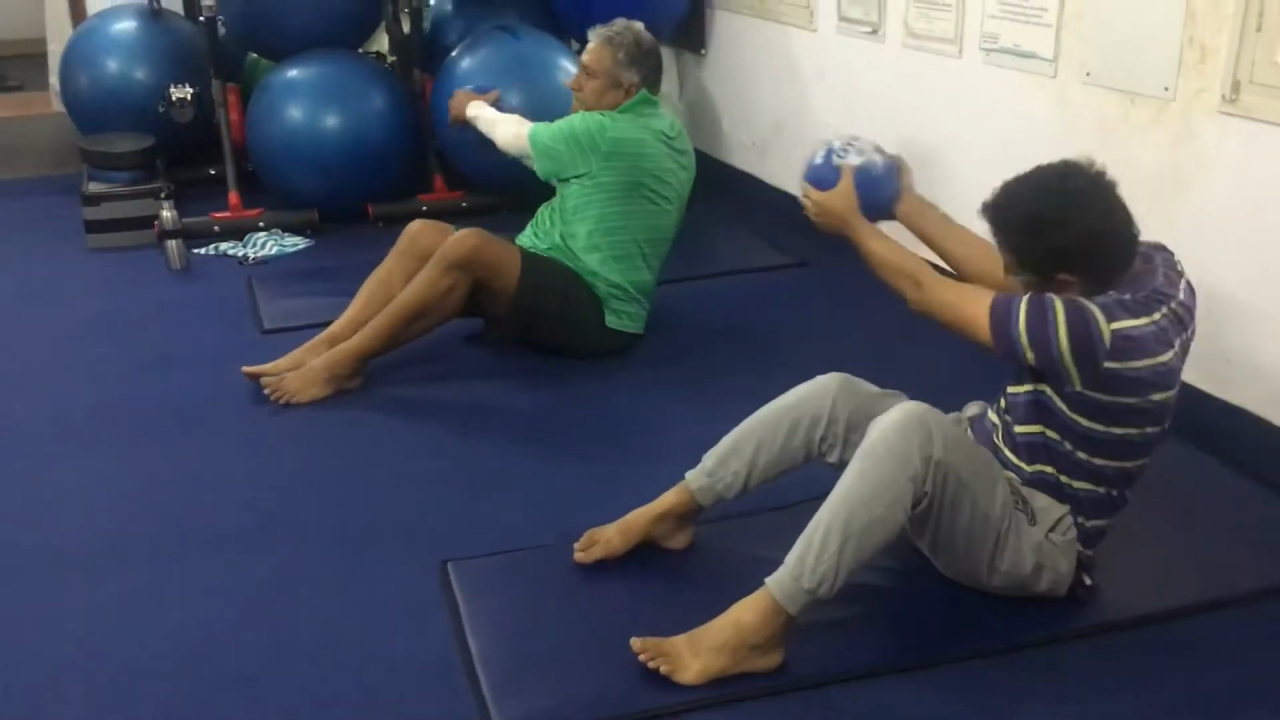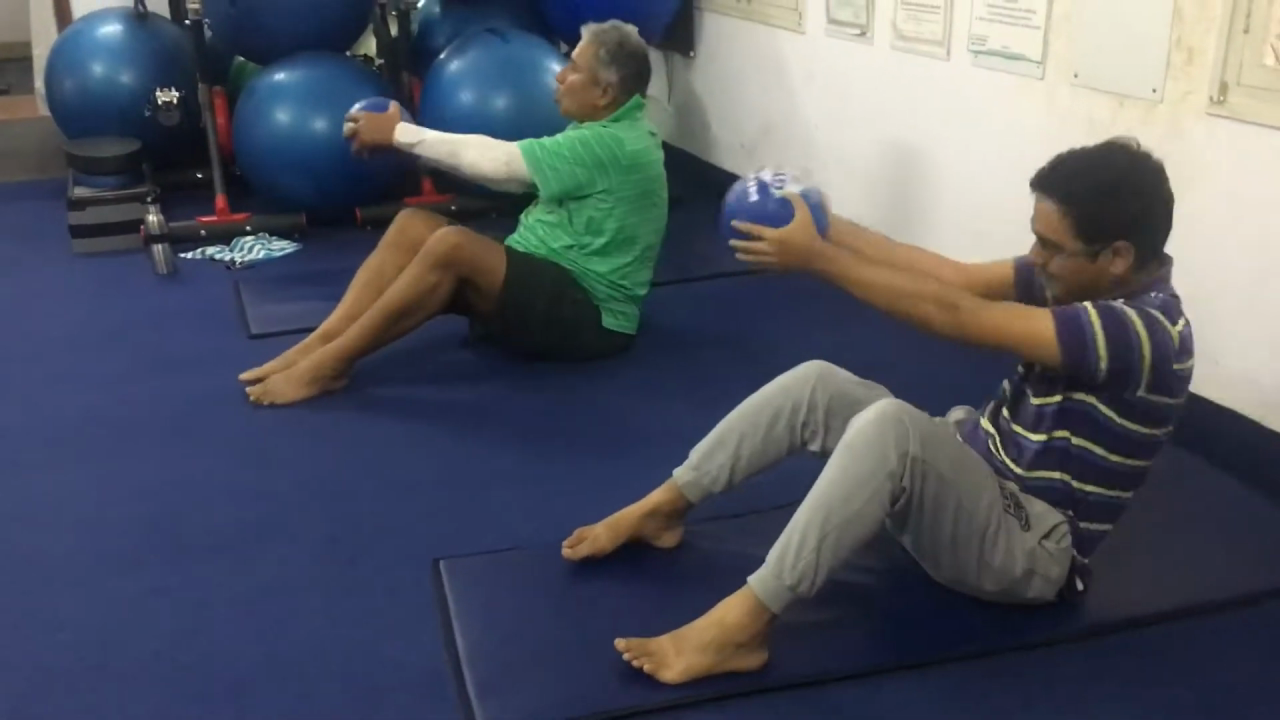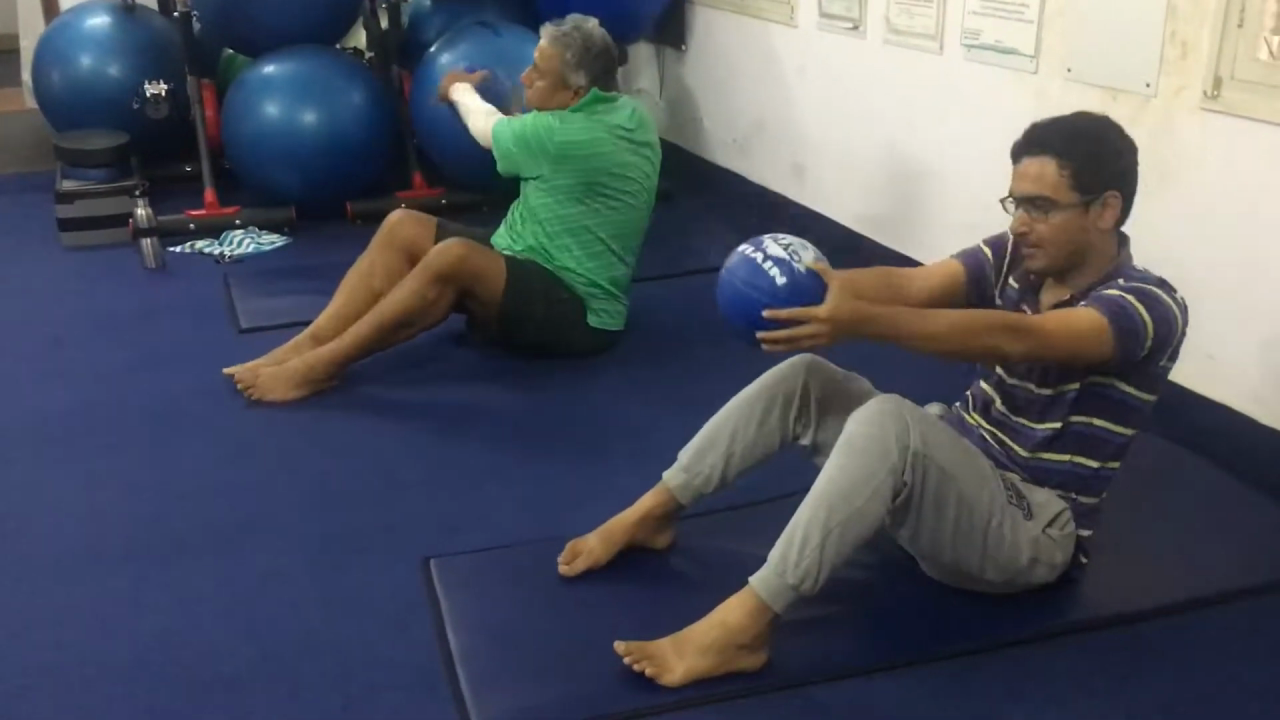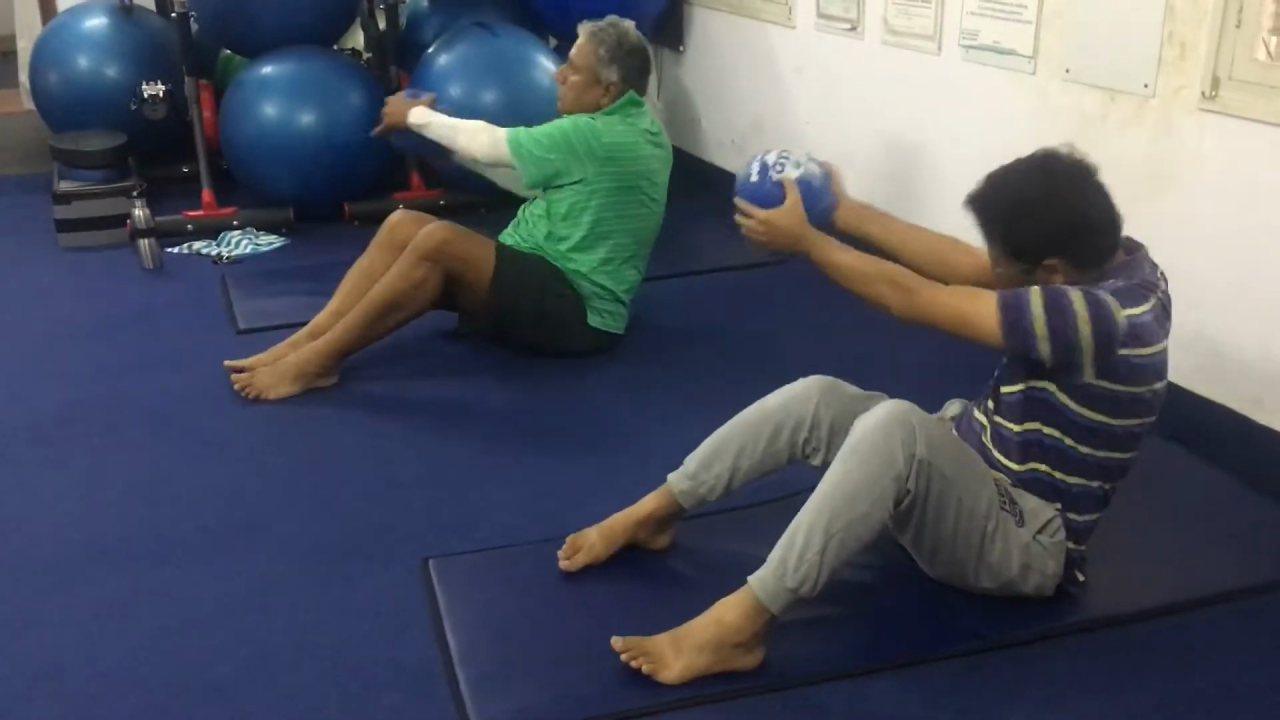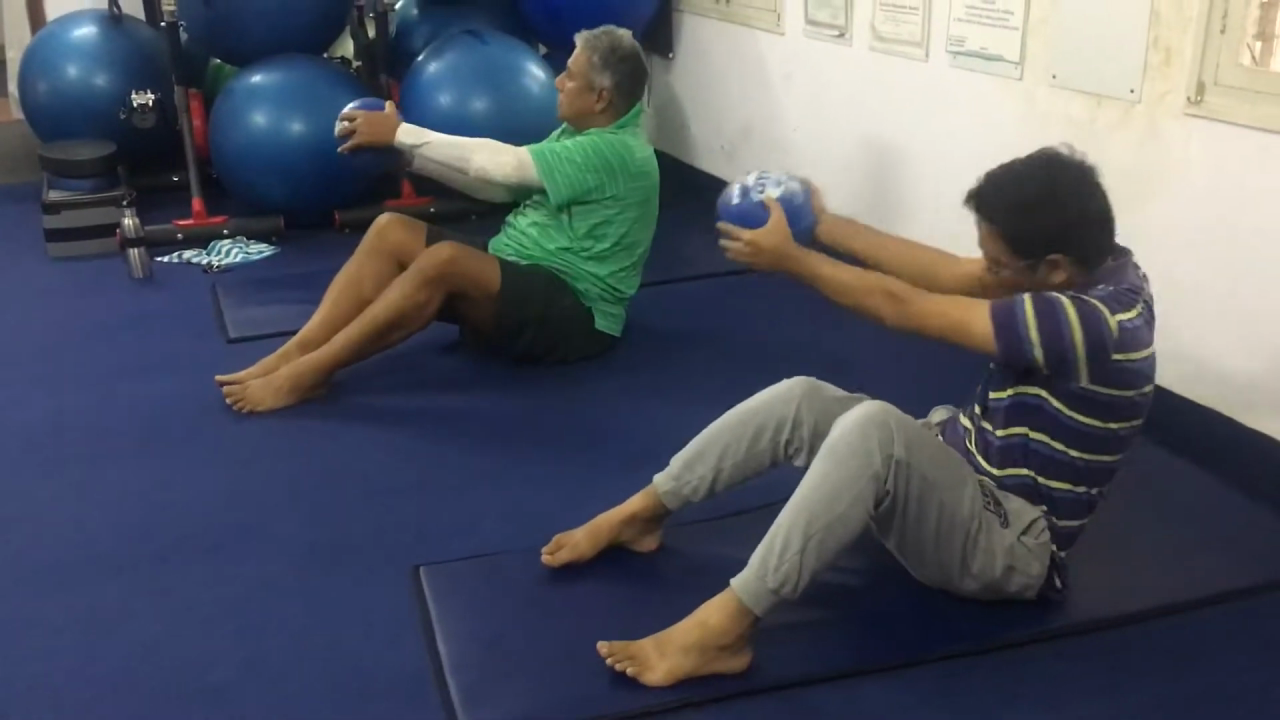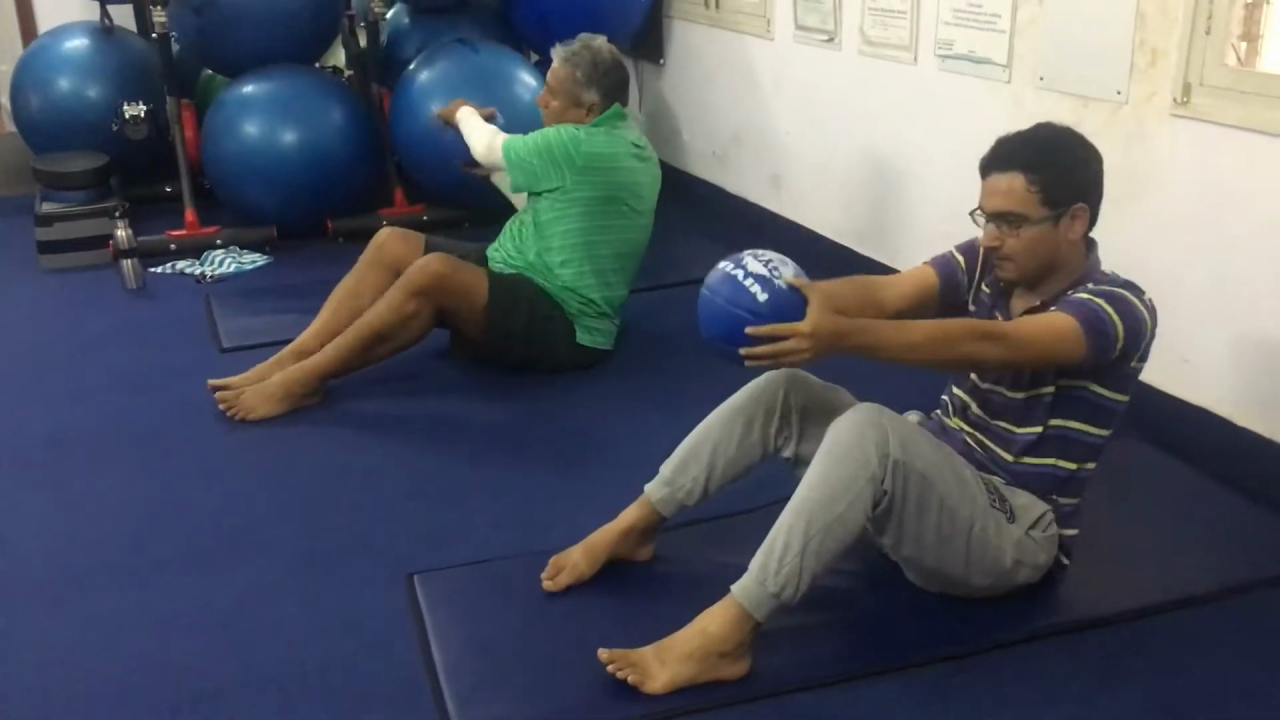
dt=0.4s
person 1, frame 1
left shoulder: (1087, 329)
right shoulder: (1149, 265)
left elbow: (927, 291)
right elbow: (1010, 283)
left wrist: (851, 223)
right wrist: (907, 206)
left hip: (1037, 542)
left knee: (910, 427)
right knee: (835, 396)
left ankle: (758, 626)
right ankle: (671, 511)
person 1, frame 2
left shoulder: (1140, 332)
right shoulder: (1123, 277)
left elbow: (953, 312)
right elbow: (962, 279)
left wrist: (815, 258)
right wrist: (827, 229)
left hip: (1026, 546)
right hip: (976, 465)
left knee: (889, 425)
right knee: (815, 383)
left ankle: (742, 625)
right ankle: (659, 510)
person 1, frame 3
left shoulder: (1151, 309)
right shoulder: (1015, 257)
left elbow: (1009, 339)
right elbow: (912, 287)
left wrist: (858, 321)
left hip: (1026, 532)
right hip: (953, 467)
left knee: (887, 422)
right knee: (804, 377)
left ankle: (742, 626)
right ankle: (648, 515)
person 1, frame 4
left shoulder: (1087, 317)
right shoulder: (1116, 262)
left elbow: (912, 299)
right elbow: (967, 267)
left wrist: (803, 240)
right wrist: (845, 212)
left hip: (1025, 539)
right hip: (969, 468)
left knee: (895, 424)
right knee: (818, 398)
left ankle: (739, 626)
right ankle: (649, 515)
person 1, frame 5
left shoulder: (1080, 324)
right shoulder: (1101, 264)
left elbow: (904, 306)
right elbow: (954, 278)
left wrist: (788, 257)
right wrist: (826, 224)
left hip: (1009, 544)
right hip: (962, 468)
left knee: (873, 427)
right knee: (800, 400)
left ankle: (722, 628)
right ankle: (638, 515)
person 1, frame 6
left shoulder: (1121, 311)
right shoulder: (985, 264)
left elbow: (986, 344)
right elbow: (888, 295)
left wrist: (841, 335)
left hip: (1008, 533)
right hip: (936, 472)
left knee: (867, 430)
right knee: (784, 391)
left ankle: (723, 635)
right ankle: (632, 527)
person 2, frame 1
left shoulder: (602, 134)
right shoulder: (667, 131)
left elbow: (518, 139)
left wrist: (474, 109)
left hip: (595, 313)
left knee: (469, 246)
right knee: (422, 236)
left ankle: (343, 363)
right ankle: (325, 346)
person 2, frame 2
left shoulder: (607, 146)
right shoulder: (612, 128)
left elbow: (500, 161)
right elbow: (519, 175)
left wrist: (401, 134)
right wrist: (416, 145)
left hip: (585, 316)
right hip: (548, 280)
left knee: (452, 246)
right knee: (412, 226)
left ankle: (329, 365)
right ankle: (319, 345)
person 2, frame 3
left shoulder: (560, 134)
right shoulder: (630, 116)
left elbow: (488, 130)
left wrist: (461, 90)
left hip: (575, 313)
left knee: (453, 257)
right knee: (403, 227)
left ankle: (320, 366)
right ankle: (309, 344)
person 2, frame 4
left shoulder: (592, 137)
right shoulder: (635, 125)
left elbow: (491, 145)
right elbow: (542, 186)
left wrist: (414, 116)
right wrist: (455, 153)
left hip: (575, 312)
right hip: (547, 275)
left knee: (440, 240)
right knee: (402, 226)
left ankle: (318, 361)
right ankle: (307, 341)
person 2, frame 5
left shoulder: (614, 153)
right shoulder: (584, 134)
left elbow: (502, 165)
right elbow: (504, 187)
left wrist: (401, 134)
right wrist: (408, 155)
left hip: (573, 315)
left knee: (444, 261)
right knee: (390, 232)
left ankle: (310, 373)
right ankle: (295, 353)
person 2, frame 6
left shoulder: (577, 146)
right shoulder: (624, 143)
left elbow: (490, 149)
left wrist: (464, 114)
right wrist: (494, 172)
left hip: (563, 326)
left knee: (434, 272)
right knee: (391, 244)
left ankle: (302, 382)
right ankle: (290, 360)
